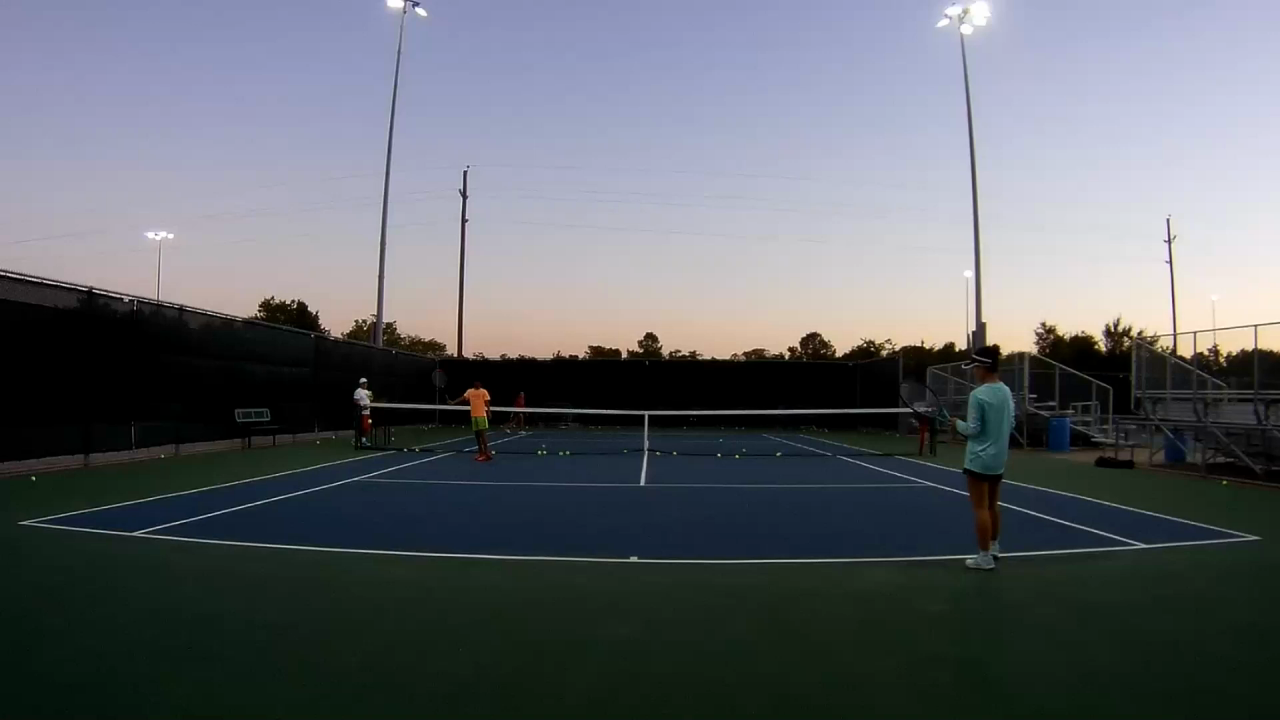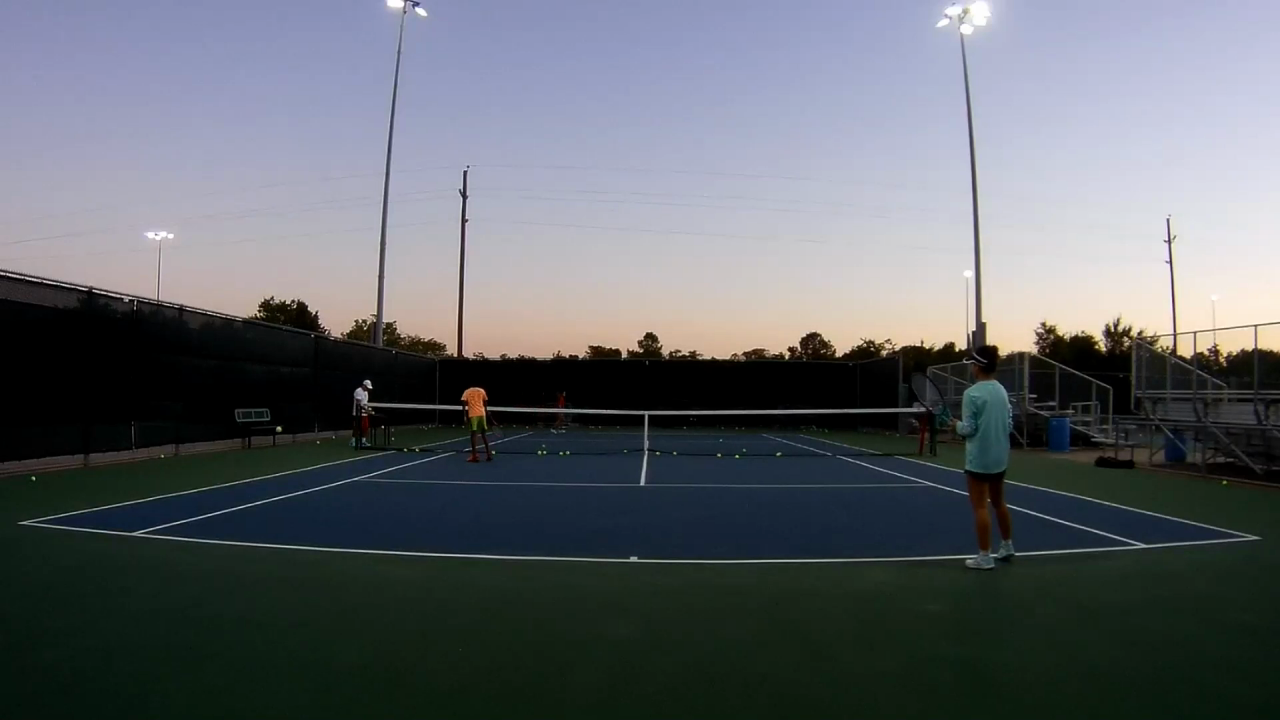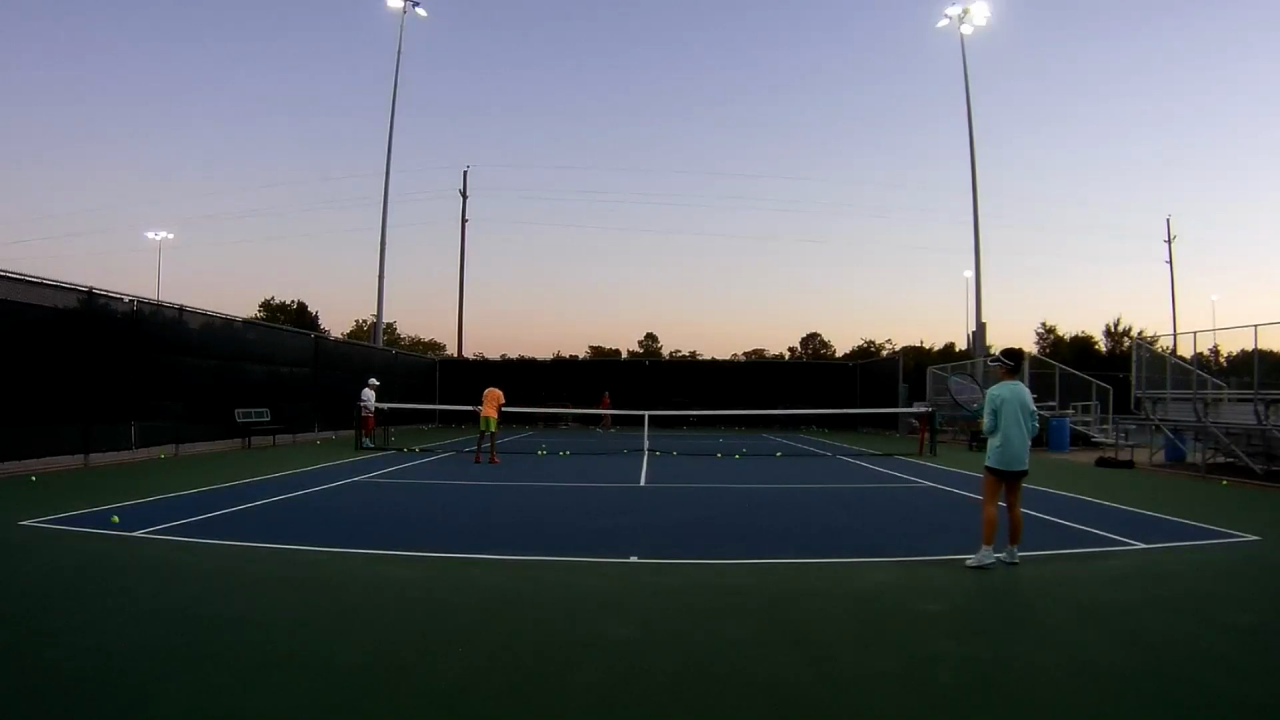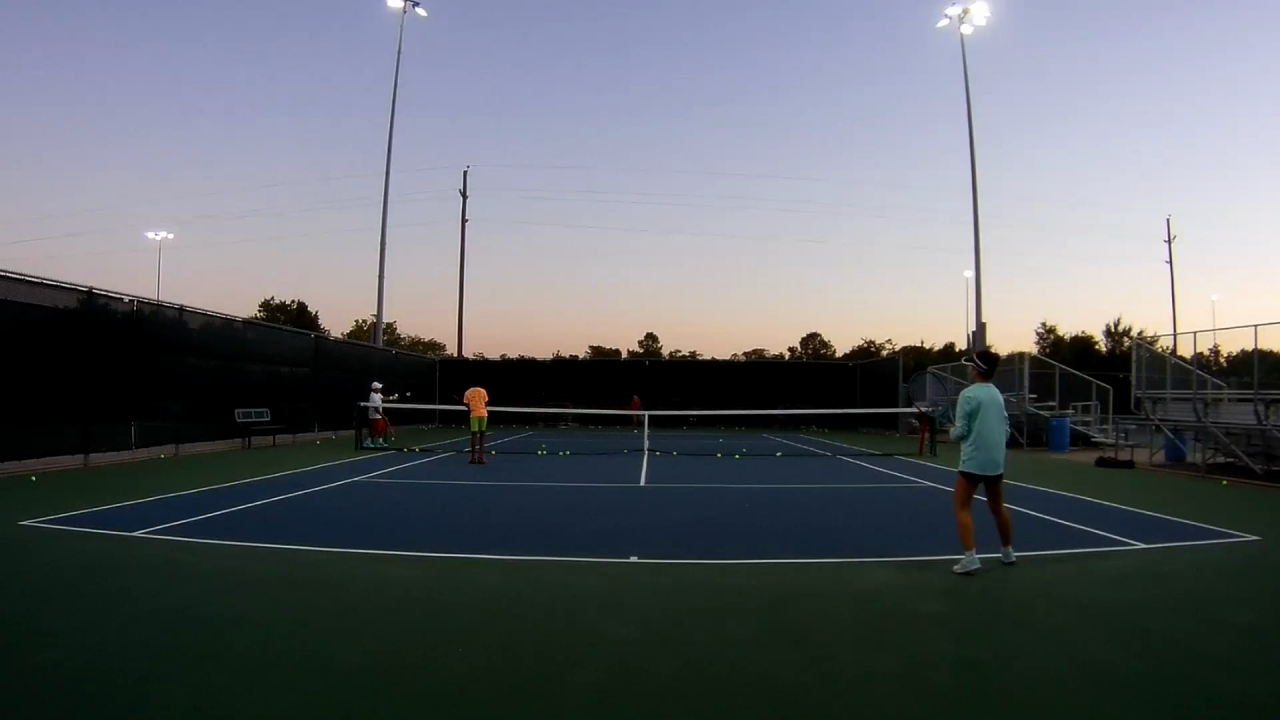
dt=1s
person 1, frame 1
left shoulder: (978, 395)
right shoulder: (1006, 392)
left elbow: (973, 429)
right elbow: (1009, 424)
left wrist: (957, 424)
left hip: (979, 458)
right hip: (999, 458)
left knee: (980, 508)
right knee: (992, 505)
left ankle: (985, 557)
right ankle: (993, 546)
person 1, frame 2
left shoulder: (972, 393)
right shoulder: (1001, 391)
left elbow: (968, 429)
right elbow: (1009, 424)
left wrist: (956, 425)
left hip: (979, 458)
right hip: (1000, 456)
left knee: (980, 508)
right knee: (999, 503)
left ankle: (984, 557)
right ankle: (1007, 545)
person 1, frame 3
left shoulder: (995, 392)
right shoulder: (1026, 393)
left elbow: (988, 426)
right elbow: (1035, 427)
left wrist: (983, 427)
left hip: (999, 456)
right hip: (1020, 457)
left knee: (990, 503)
right knee: (1014, 505)
left ankle: (986, 552)
right ankle: (1012, 551)
person 1, frame 4
left shoulder: (968, 395)
right shoulder: (997, 395)
left elbow: (960, 431)
right elbow: (1006, 430)
left wrist: (952, 432)
left hip: (973, 461)
right hip: (995, 461)
left knee: (962, 508)
right knee: (998, 508)
left ankle: (970, 558)
right ankle: (1007, 551)
